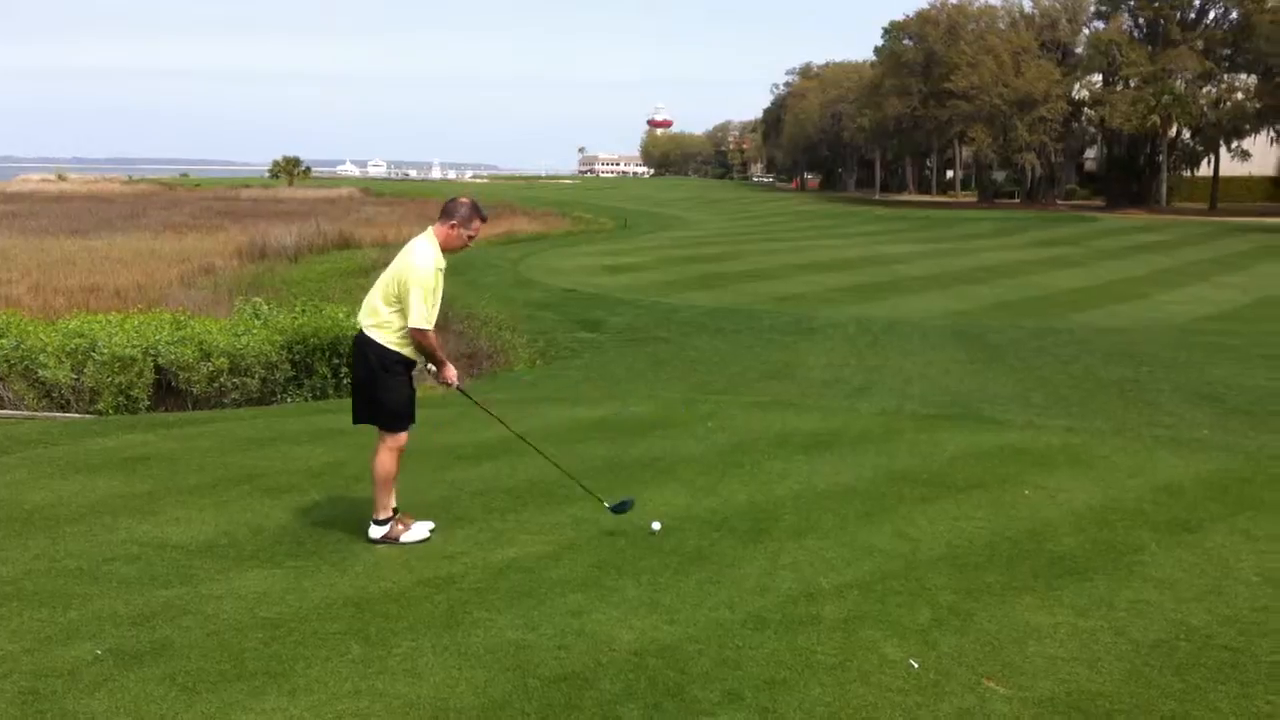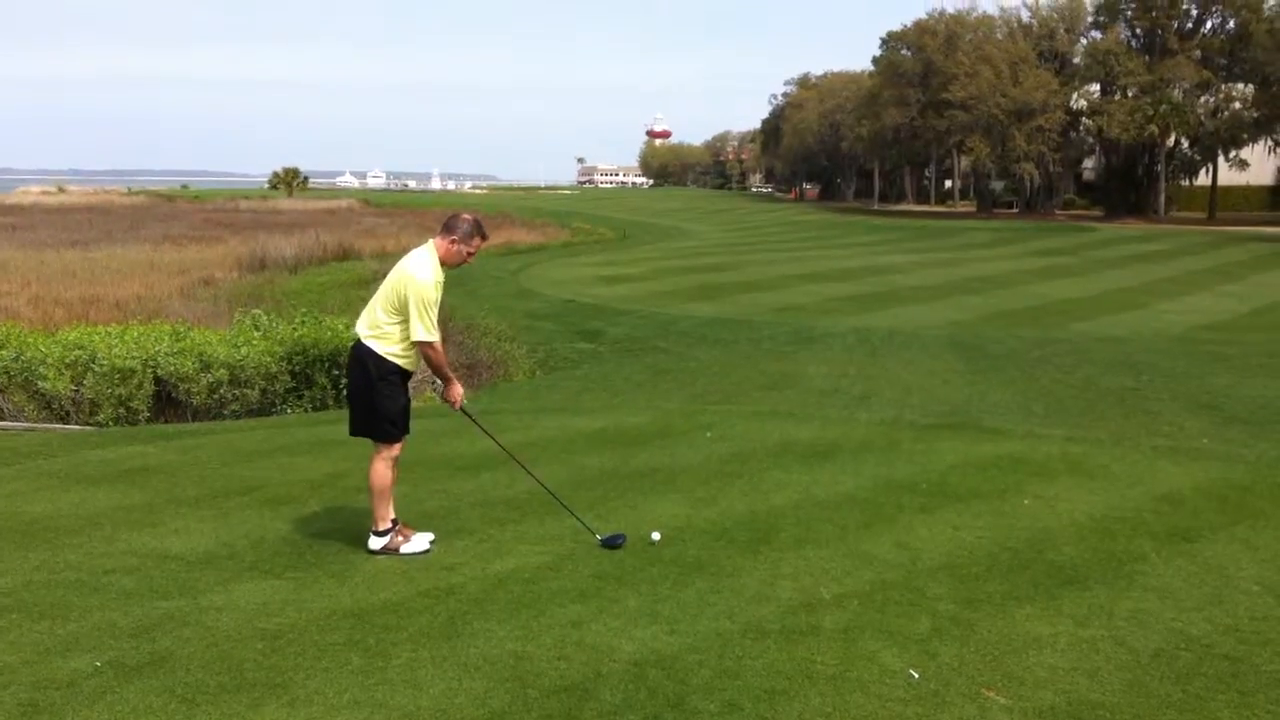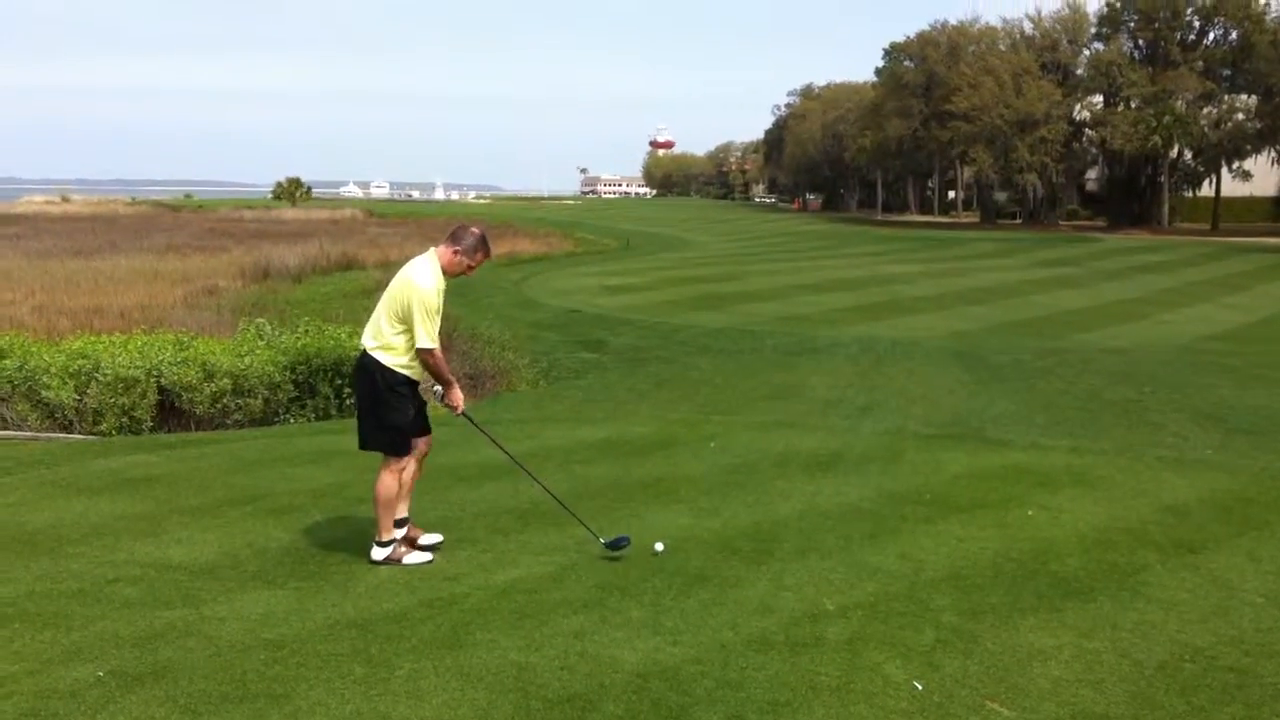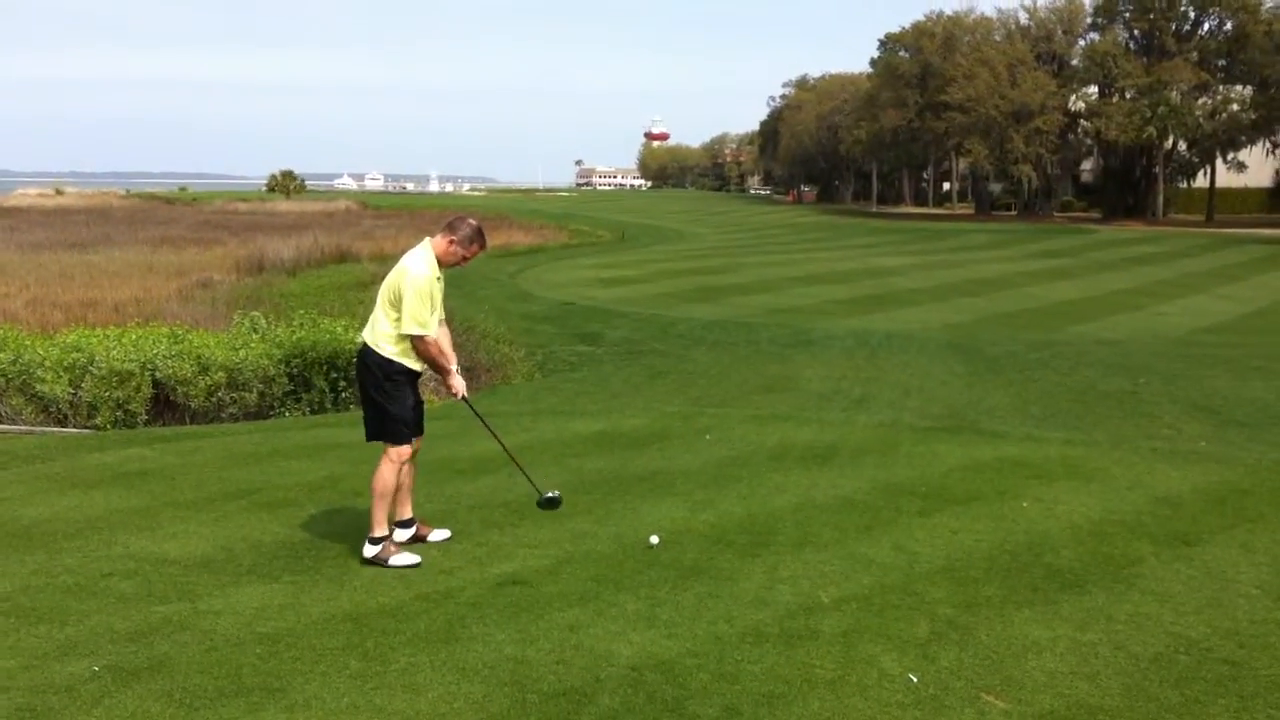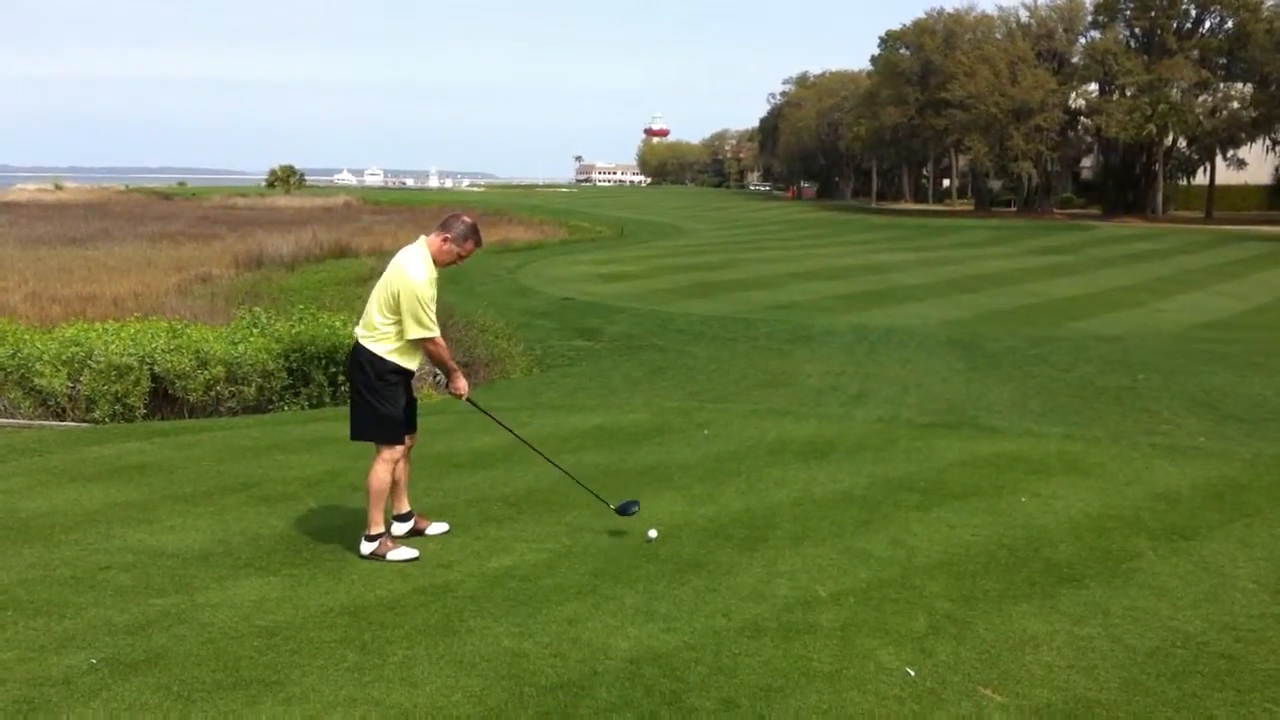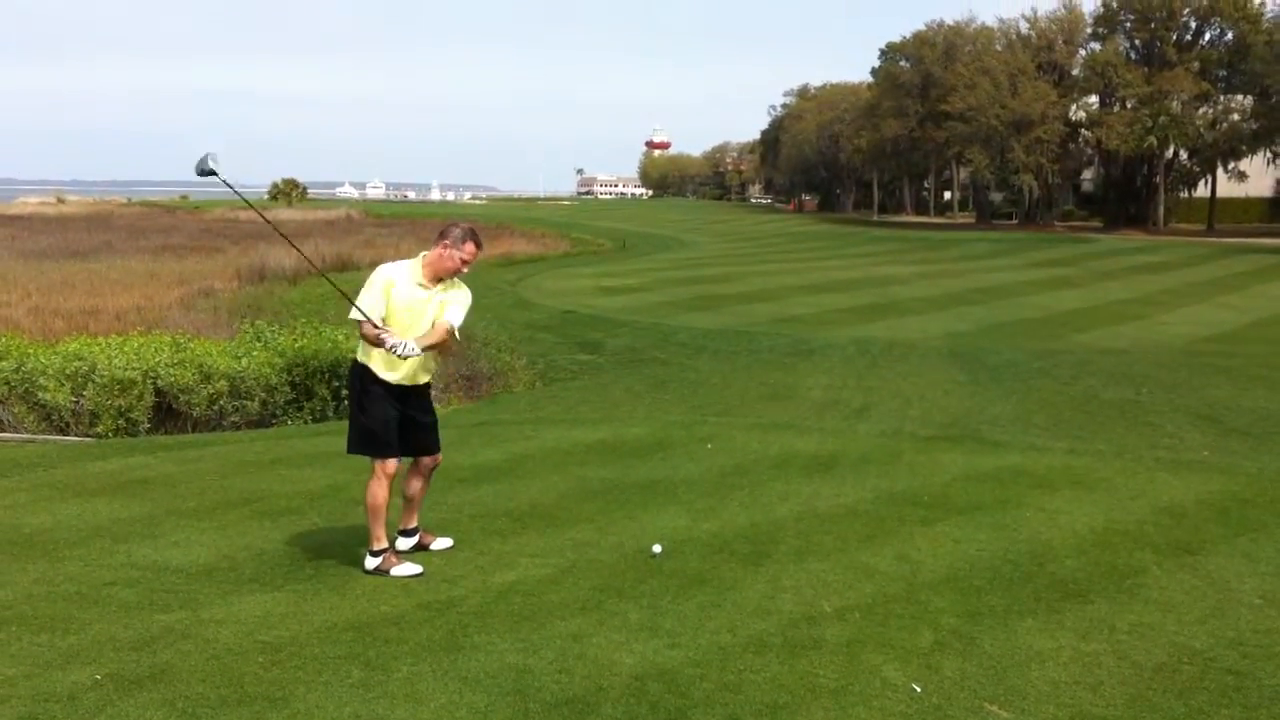
dt=0.5s
person 1, frame 1
left shoulder: (427, 248)
right shoulder: (424, 263)
left elbow: (420, 323)
right elbow: (420, 332)
left wrist: (437, 360)
right wrist: (442, 364)
left hip: (388, 350)
right hip: (382, 353)
left knee: (392, 436)
right knee: (394, 439)
left ankle: (389, 512)
right ankle: (381, 523)
person 1, frame 2
left shoulder: (426, 259)
right shoulder: (423, 276)
left elbow: (427, 335)
right elbow: (427, 343)
left wrist: (444, 378)
right wrist: (450, 382)
left hip: (387, 361)
right hip: (377, 363)
left knee: (393, 447)
right knee: (387, 449)
left ankle: (390, 523)
right ankle: (381, 534)
person 1, frame 3
left shoulder: (427, 267)
right shoulder: (426, 283)
left elbow: (427, 341)
right elbow: (428, 350)
left wrist: (445, 381)
right wrist: (450, 385)
left hip: (396, 371)
right hip: (385, 373)
left knee: (420, 443)
right knee: (396, 460)
left ankle: (400, 524)
right ankle: (385, 544)
person 1, frame 4
left shoulder: (429, 264)
right shoulder: (419, 273)
left elbow: (438, 324)
right elbow: (421, 339)
left wrist: (454, 367)
right wrist: (448, 374)
left hip: (399, 365)
right hip: (384, 365)
left knee: (410, 445)
right knee: (396, 451)
left ankle: (405, 524)
right ankle: (377, 541)
person 1, frame 5
left shoulder: (419, 255)
right shoulder: (415, 275)
left elbow: (430, 329)
right elbow: (429, 339)
left wrist: (445, 368)
right wrist: (455, 374)
left hip: (392, 363)
right hip: (377, 365)
left knee: (405, 441)
right knee: (389, 450)
left ankle: (403, 517)
right ankle: (374, 537)
person 1, frame 6
left shoulder: (459, 294)
right shoulder: (389, 274)
left elbow: (445, 331)
right elbow: (365, 327)
left wrist: (416, 345)
right wrist: (387, 339)
left hip: (415, 386)
right hip: (374, 381)
left knee: (428, 459)
right knee: (386, 466)
left ankle: (409, 533)
right ankle: (378, 552)
